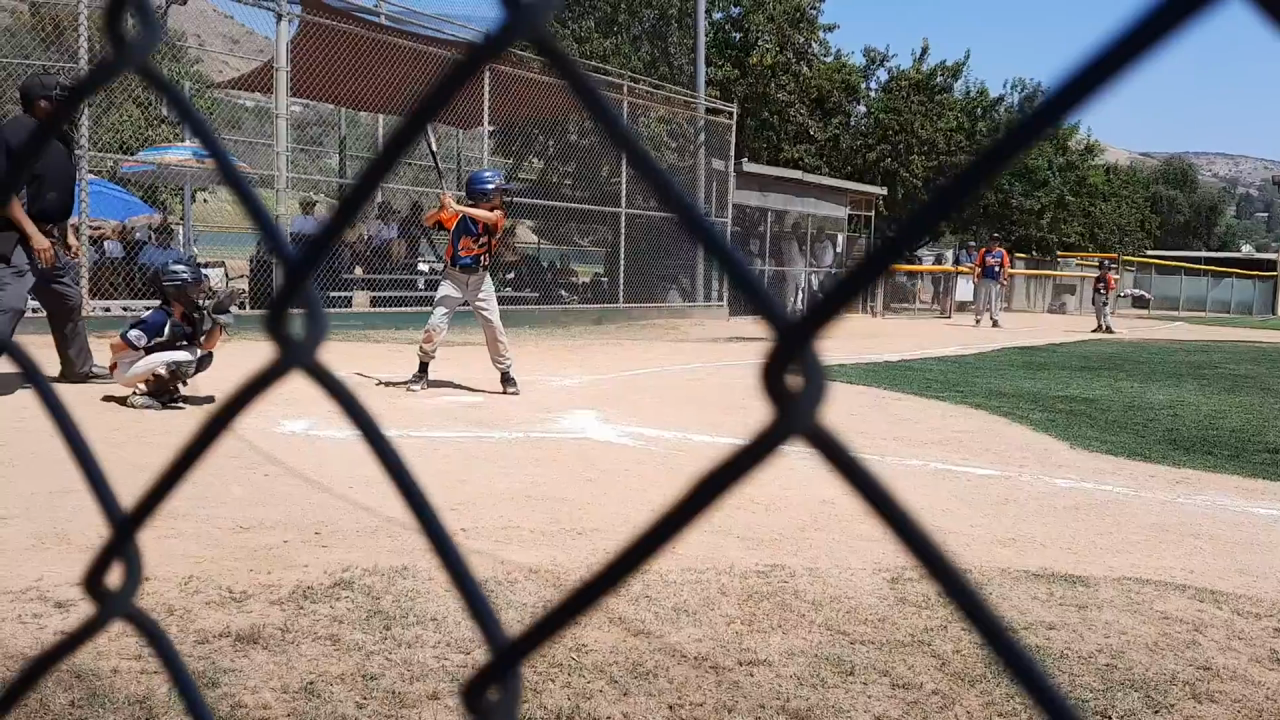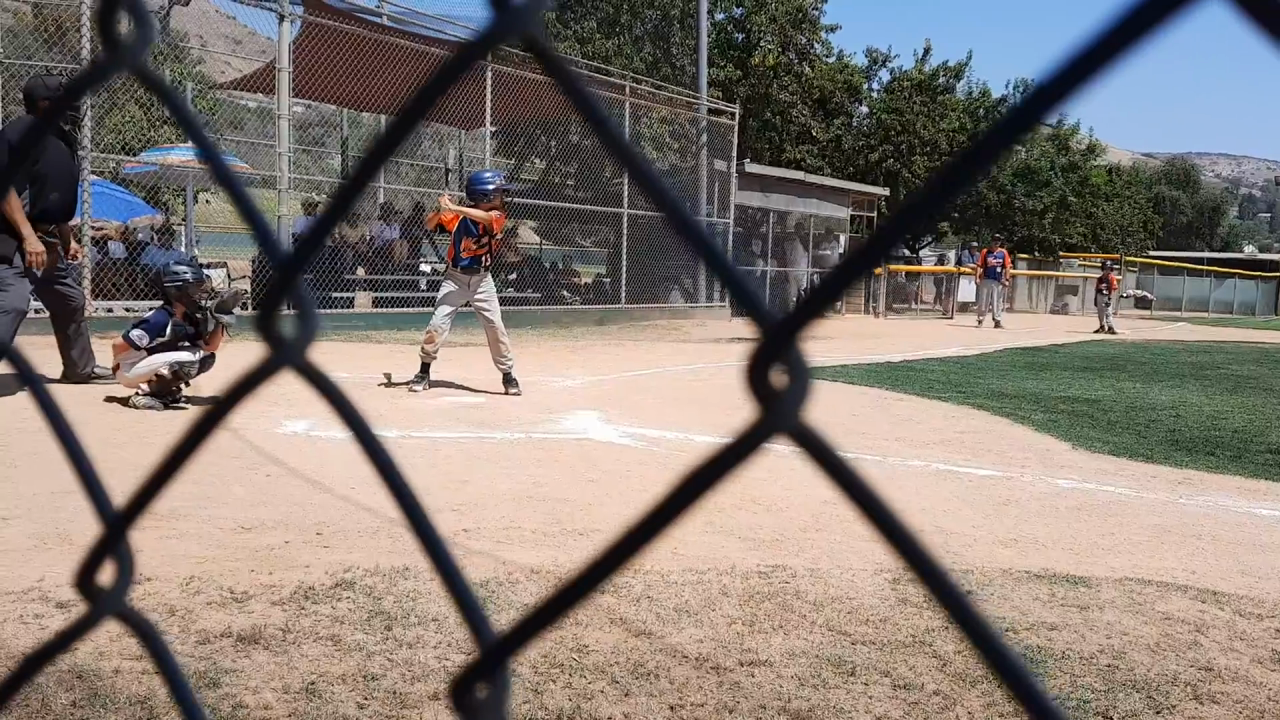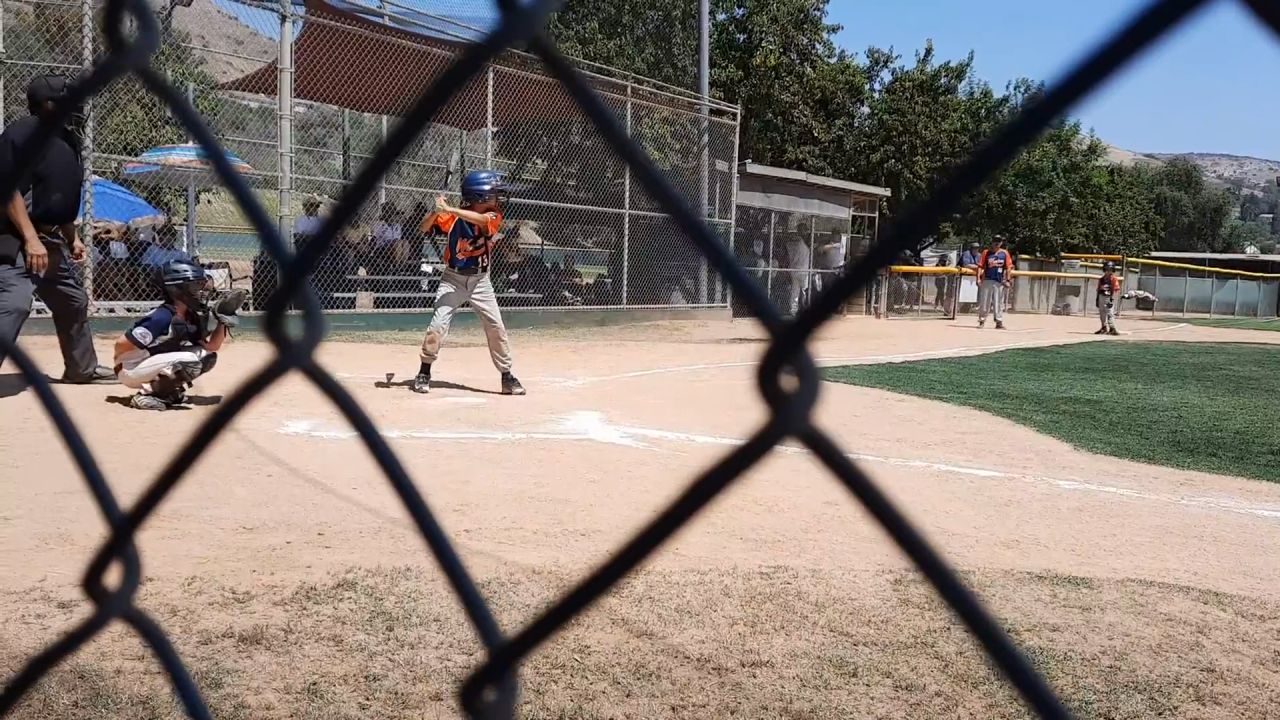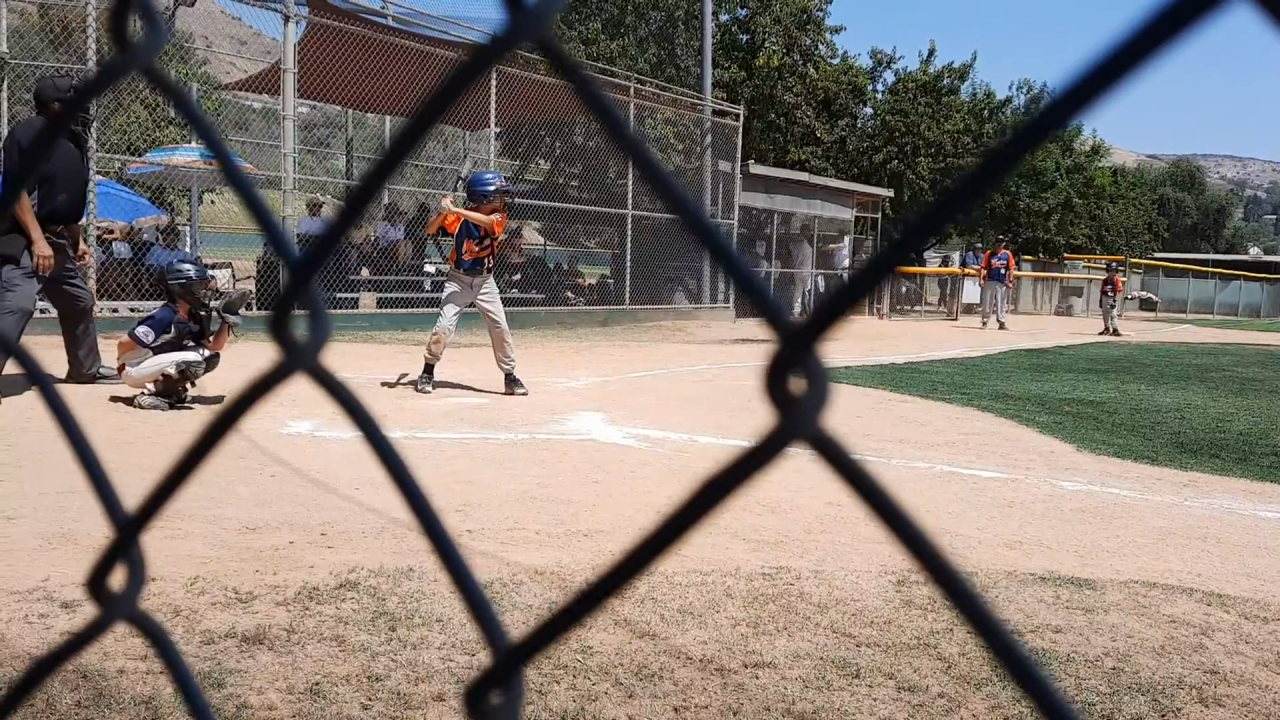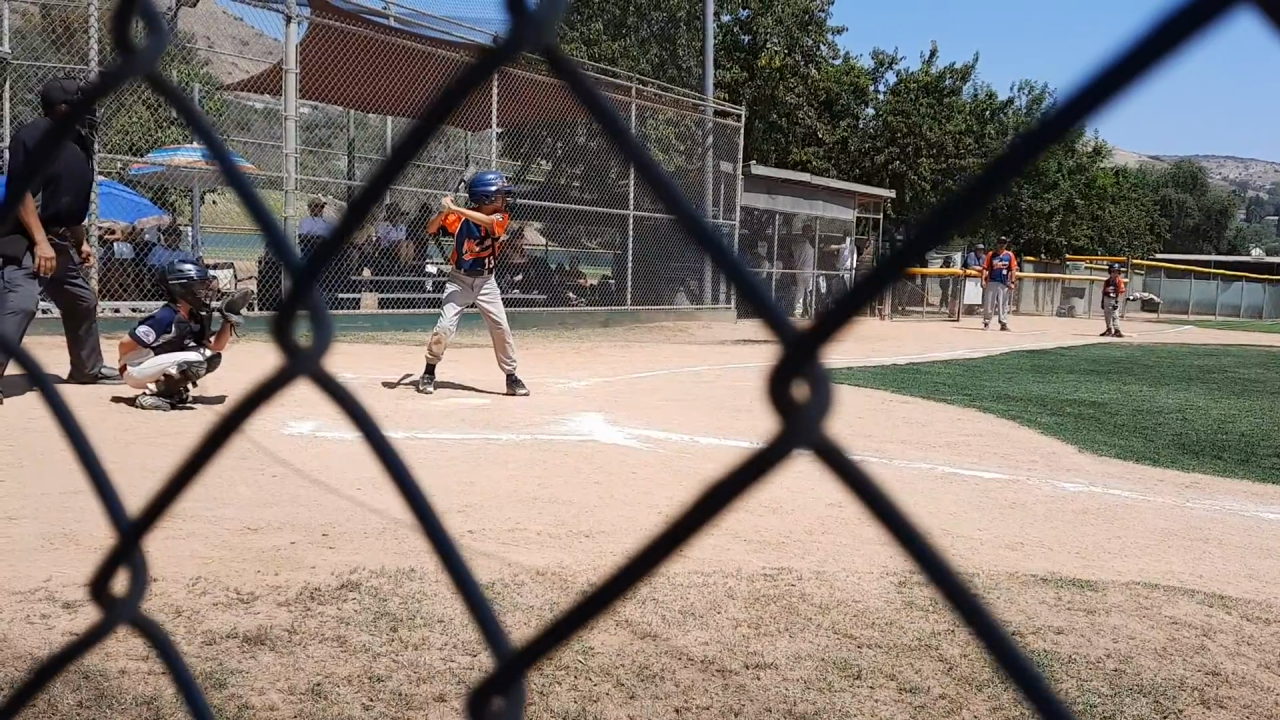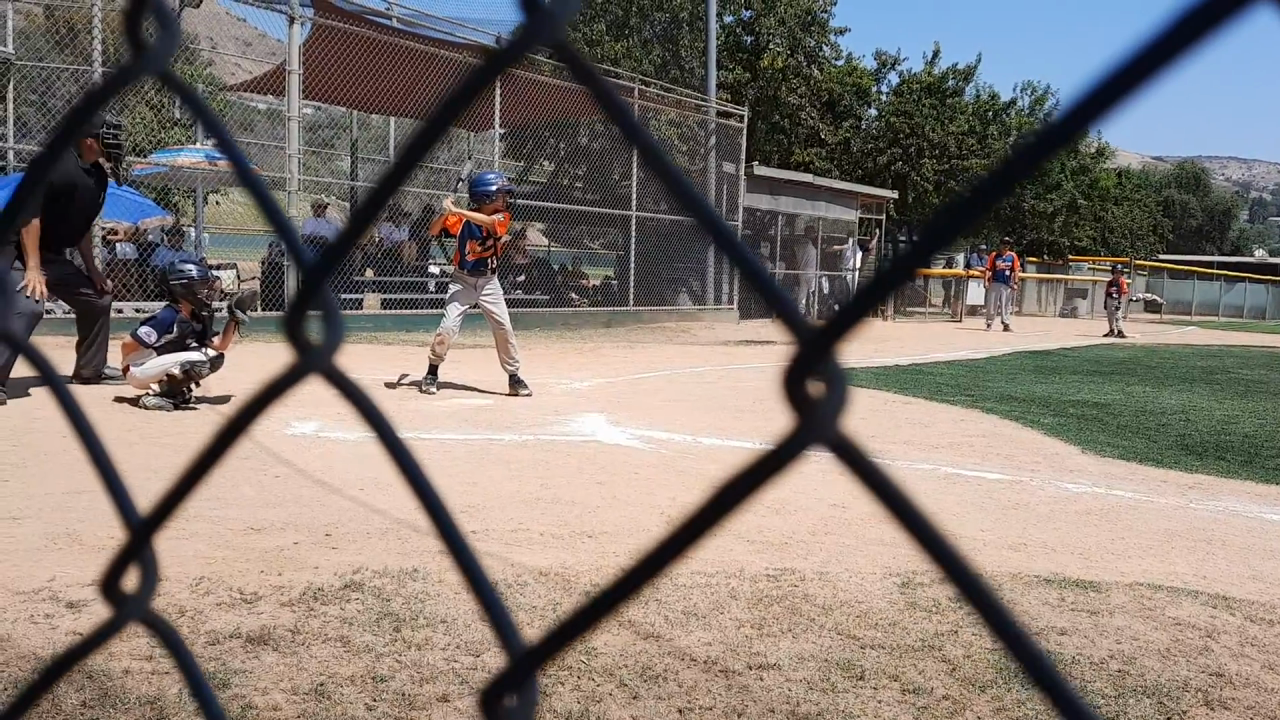
dt=0.3s
person 1, frame 1
left shoulder: (56, 138)
left wrist: (68, 234)
right wrist: (33, 234)
left hip: (47, 239)
left knee: (69, 301)
left ankle: (78, 367)
person 1, frame 2
left shoulder: (60, 138)
left wrist: (67, 239)
right wrist: (29, 237)
left hip: (49, 241)
left knee: (72, 302)
left ankle: (81, 367)
person 1, frame 3
left shoulder: (64, 138)
left wrist: (73, 237)
right wrist: (31, 239)
left hip: (53, 242)
left knee: (75, 302)
left ankle: (82, 368)
person 1, frame 4
left shoulder: (72, 138)
right shoulder: (29, 133)
left wrist: (77, 240)
right wrist: (37, 240)
left hip: (58, 243)
left knee: (80, 302)
left ankle: (86, 369)
person 1, frame 5
left shoulder: (78, 141)
right shoulder: (34, 135)
left wrist: (81, 241)
right wrist: (41, 242)
left hip: (61, 243)
right hip: (27, 242)
left knee: (84, 302)
left ankle: (88, 369)
person 1, frame 6
left shoulder: (99, 174)
right shoulder: (58, 164)
right elbow: (29, 214)
left wrist: (92, 269)
right wrist: (32, 269)
left hip: (53, 254)
left knee: (97, 298)
right knee: (27, 305)
left ankle: (91, 369)
person 2, frame 1
left shoulder: (498, 214)
right shoulder: (456, 214)
left elbow: (491, 218)
right elbow: (427, 222)
left wrist: (457, 207)
right wrist: (442, 208)
left hip: (480, 279)
right hip: (453, 277)
left knee: (494, 327)
right knee: (436, 324)
left ankle: (506, 375)
right ankle: (422, 372)
person 2, frame 2
left shoulder: (498, 215)
right shoulder: (457, 215)
left elbow: (485, 218)
right elbow: (429, 226)
left wrist: (453, 207)
right wrist: (441, 210)
left hip: (482, 280)
right hip: (455, 278)
left knee: (496, 327)
right knee: (438, 325)
left ankle: (508, 376)
right ankle: (423, 372)
person 2, frame 3
left shoulder: (494, 216)
right shoulder: (453, 216)
left elbow: (480, 220)
right elbow: (425, 228)
left wrist: (449, 209)
right wrist: (437, 211)
left hip: (480, 280)
right hip: (453, 278)
left knee: (496, 326)
right knee: (438, 325)
left ankle: (507, 376)
right ankle: (424, 372)
person 2, frame 4
left shoulder: (499, 217)
right shoulder: (459, 217)
left elbow: (486, 221)
right elbow: (430, 230)
left wrist: (455, 210)
right wrist: (444, 212)
left hip: (485, 281)
right hip: (458, 279)
left knee: (500, 328)
right knee: (444, 326)
left ankle: (510, 376)
right ankle: (427, 372)
person 2, frame 5
left shoulder: (501, 218)
right shoulder: (460, 216)
left elbow: (486, 221)
right elbow: (431, 229)
left wrist: (455, 208)
right wrist: (444, 211)
left hip: (486, 282)
right hip: (459, 280)
left knee: (501, 328)
right knee: (444, 327)
left ankle: (511, 377)
right ankle: (429, 372)
person 2, frame 6
left shoulder: (503, 217)
right shoulder: (462, 218)
left elbow: (488, 221)
right elbow: (433, 231)
left wrist: (456, 211)
right wrist: (446, 212)
left hip: (489, 282)
right hip: (462, 280)
left knee: (504, 329)
right knee: (448, 327)
left ankle: (514, 377)
right ankle: (432, 373)
person 3, frame 1
left shoulder: (187, 317)
right shoulder: (158, 319)
left elbow: (206, 345)
right elbow: (115, 345)
left hip: (151, 363)
right hip: (126, 369)
left knee: (203, 356)
right knee: (183, 361)
left ankle: (160, 389)
right ankle: (141, 393)
person 3, frame 2
left shoulder: (189, 318)
right shoulder: (160, 319)
left elbow: (210, 347)
right elbow: (118, 345)
right wrist: (124, 360)
left hip: (151, 364)
right hip: (129, 370)
left knee: (205, 357)
right knee: (186, 362)
left ankle: (163, 390)
right ankle: (144, 393)
person 3, frame 3
left shoulder: (191, 317)
right shoulder: (162, 318)
left elbow: (211, 346)
right elbow: (121, 343)
right wrist: (121, 364)
left hip: (155, 364)
right hip: (131, 370)
left knee: (207, 356)
right knee: (189, 362)
left ankle: (165, 390)
right ankle: (146, 394)
person 3, frame 4
left shoulder: (193, 317)
right shoulder: (165, 317)
left elbow: (214, 346)
right elbow: (124, 343)
left wrist: (227, 319)
right wrist: (124, 363)
left hip: (156, 364)
right hip: (135, 370)
left knee: (209, 356)
right knee: (193, 361)
left ankle: (168, 390)
right ankle: (149, 393)
person 3, frame 5
left shoulder: (195, 317)
right shoulder: (166, 317)
left elbow: (216, 346)
right elbow: (126, 343)
left wrist: (229, 318)
right wrist: (125, 366)
left hip: (159, 366)
right hip: (136, 371)
left knee: (212, 357)
right knee: (194, 362)
left ankle: (171, 390)
right ankle: (151, 394)
person 3, frame 6
left shoulder: (197, 317)
right shoulder: (167, 317)
left elbow: (219, 345)
right elbow: (128, 343)
left wrist: (234, 318)
right wrist: (129, 366)
left hip: (161, 365)
right hip: (140, 372)
left knee: (214, 357)
right knee: (198, 362)
left ankle: (174, 391)
right ankle: (154, 395)
